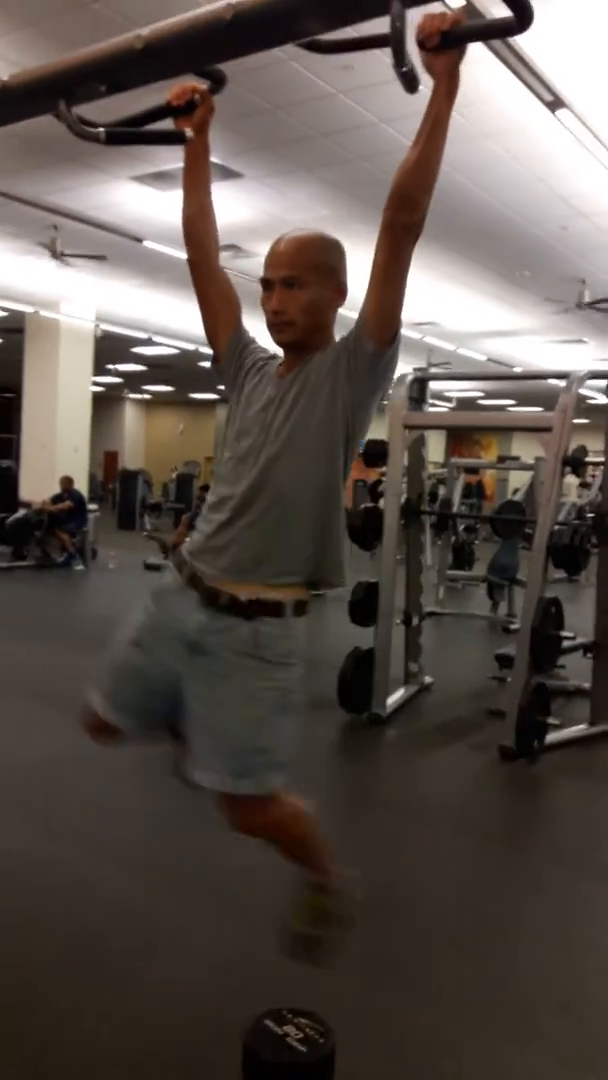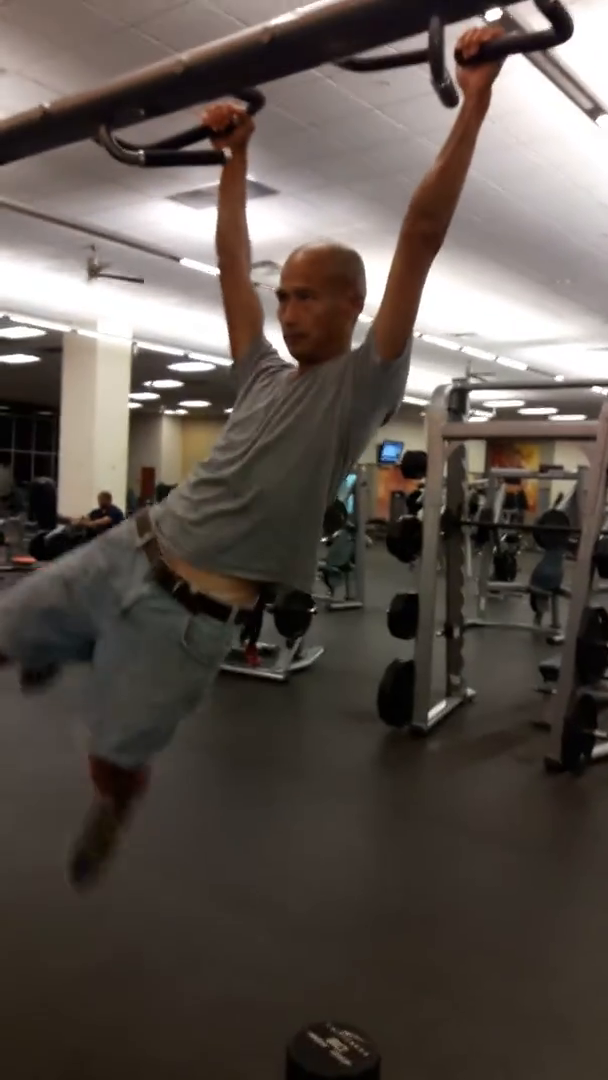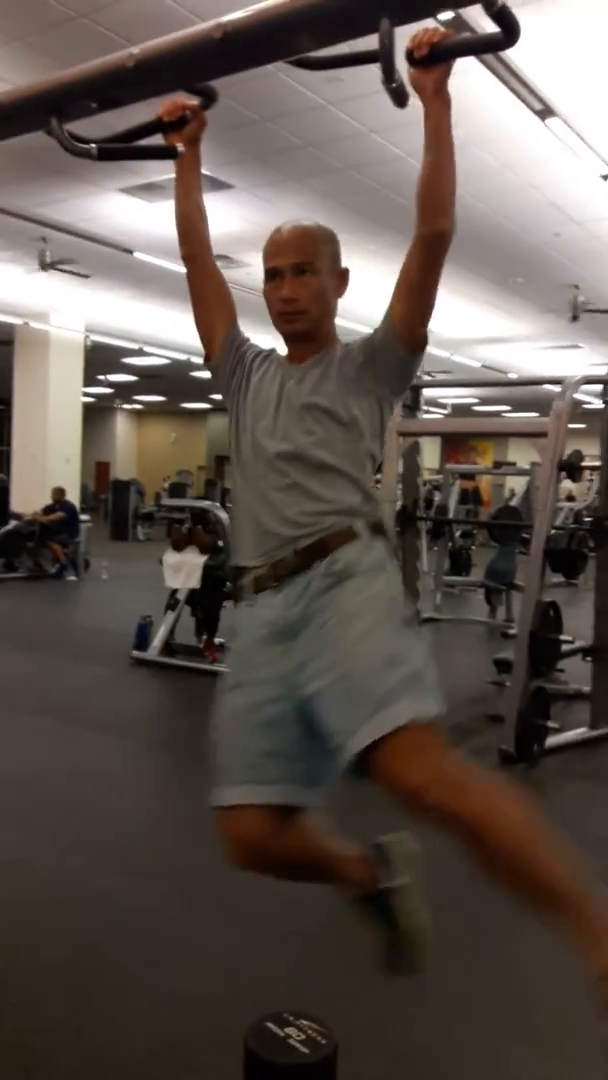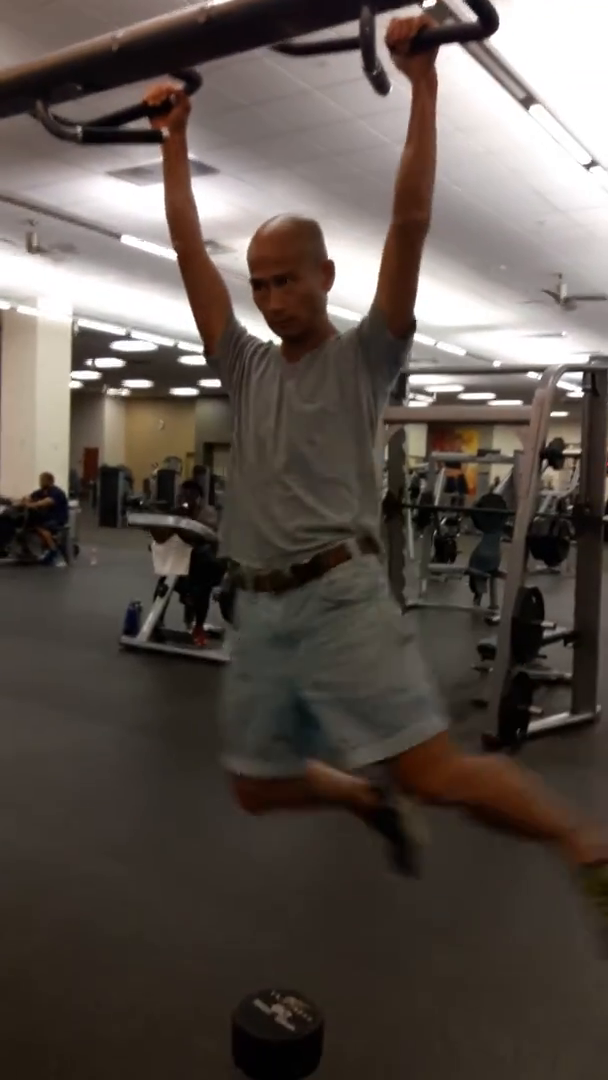
dt=0.5s
person 1, frame 1
left shoulder: (355, 371)
right shoulder: (251, 372)
left elbow: (399, 226)
right elbow: (201, 258)
left wrist: (442, 87)
right wrist: (197, 146)
left hip: (256, 625)
right hip: (183, 596)
left knee: (250, 804)
right knee: (105, 724)
left ankle: (325, 881)
right ankle: (188, 716)
person 1, frame 2
left shoulder: (363, 382)
right shoulder: (264, 375)
left elbow: (421, 239)
right elbow: (231, 264)
left wrist: (474, 99)
right wrist: (235, 157)
left hip: (192, 610)
right hip: (130, 554)
left knee: (116, 766)
left ankle: (111, 816)
right ankle: (75, 642)
person 1, frame 3
left shoulder: (367, 365)
right shoulder: (245, 372)
left elbow: (433, 239)
right elbow: (198, 261)
left wrist: (435, 101)
right wrist: (190, 155)
left hip: (344, 584)
right hip: (263, 612)
left knee: (423, 774)
right knee: (250, 836)
right ankle: (374, 877)
person 1, frame 4
left shoulder: (365, 355)
right shoulder: (246, 365)
left elbow: (410, 222)
right elbow: (189, 250)
left wrist: (421, 85)
right wrist: (175, 140)
left hip: (339, 597)
right hip: (263, 608)
left knee: (433, 770)
right knee: (257, 788)
right ankle: (366, 796)
